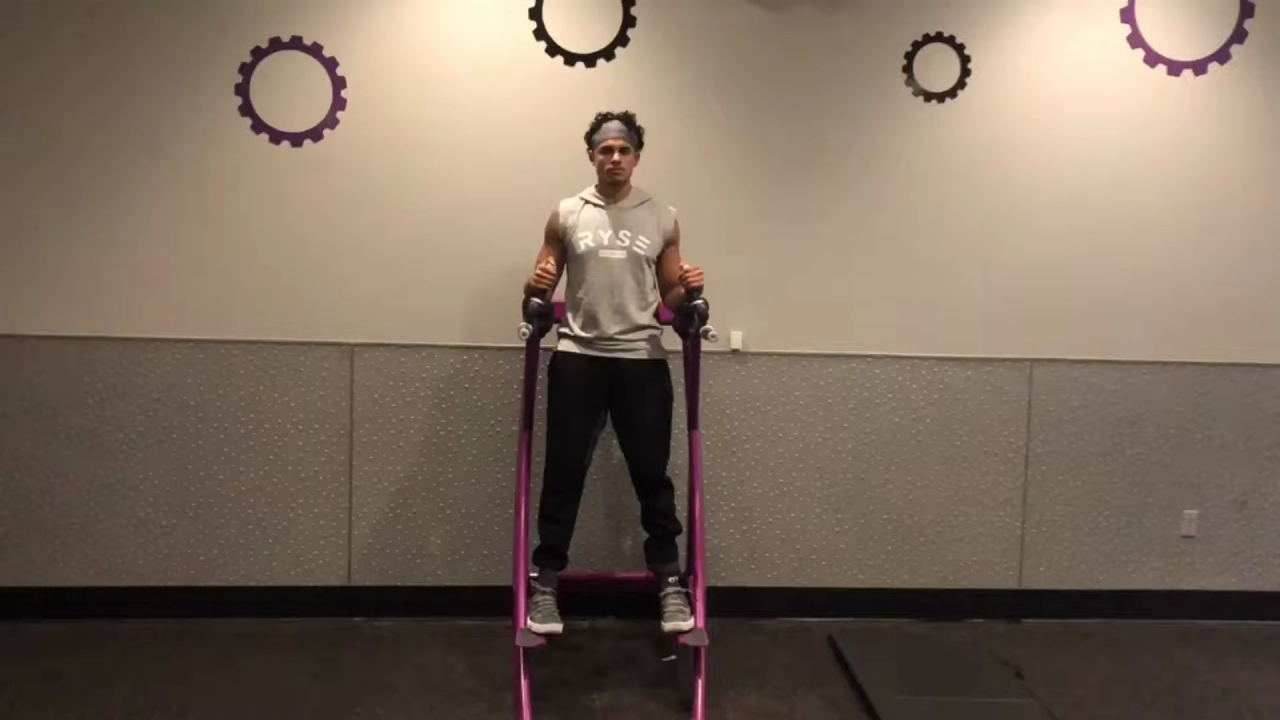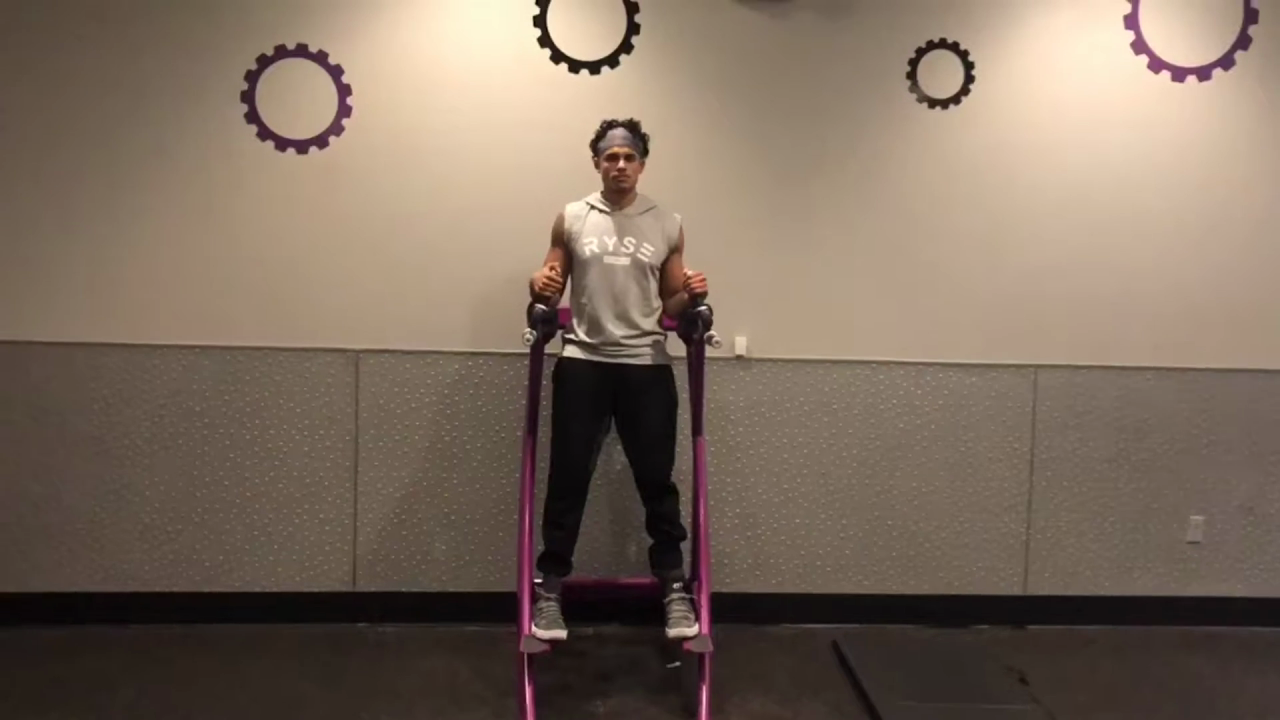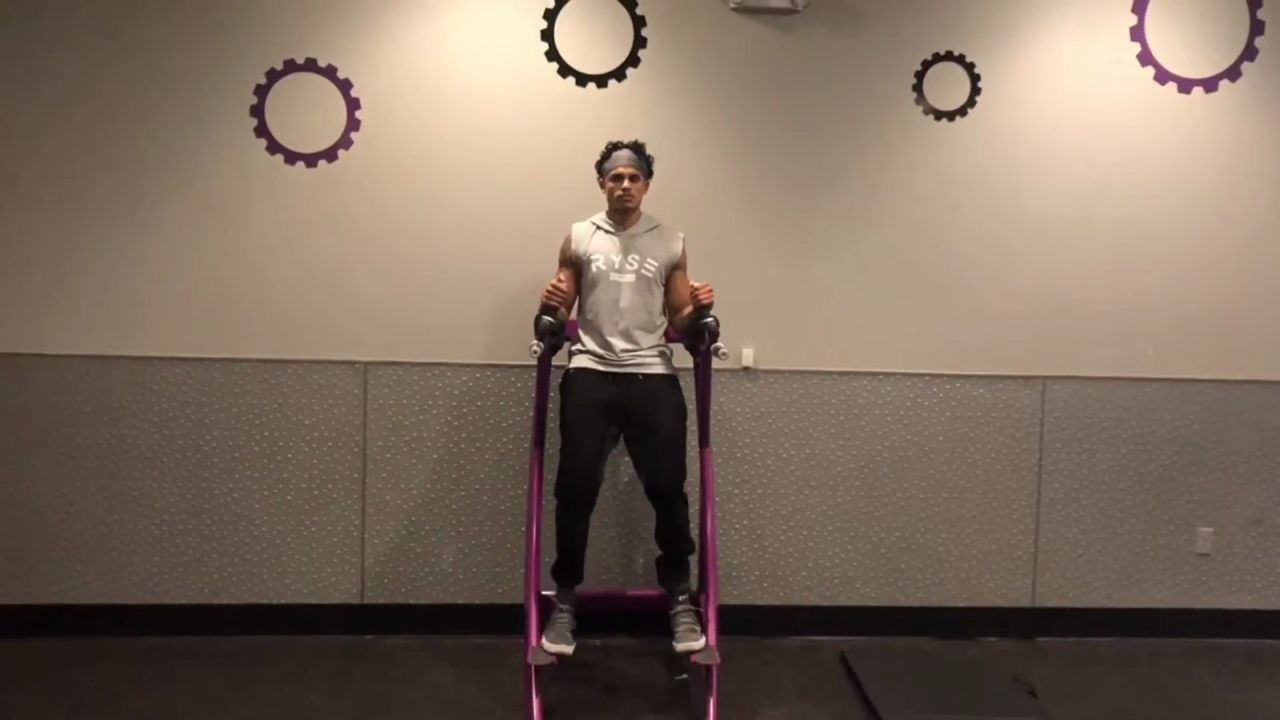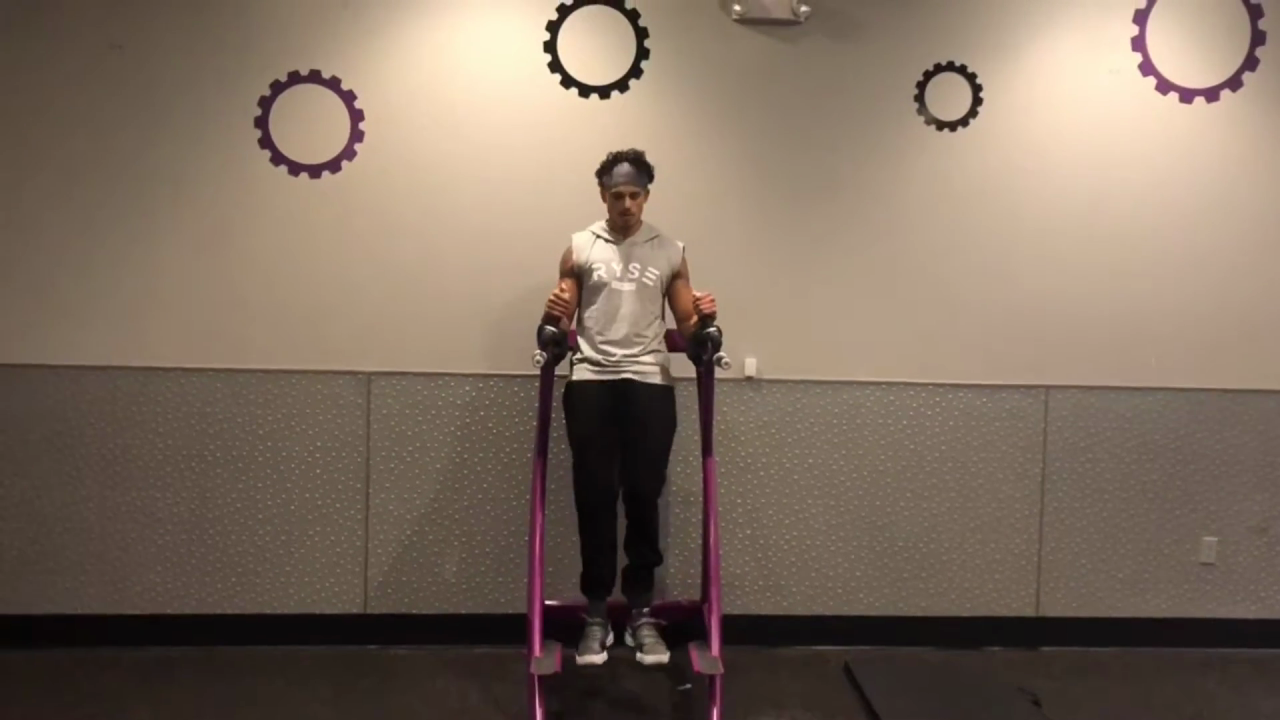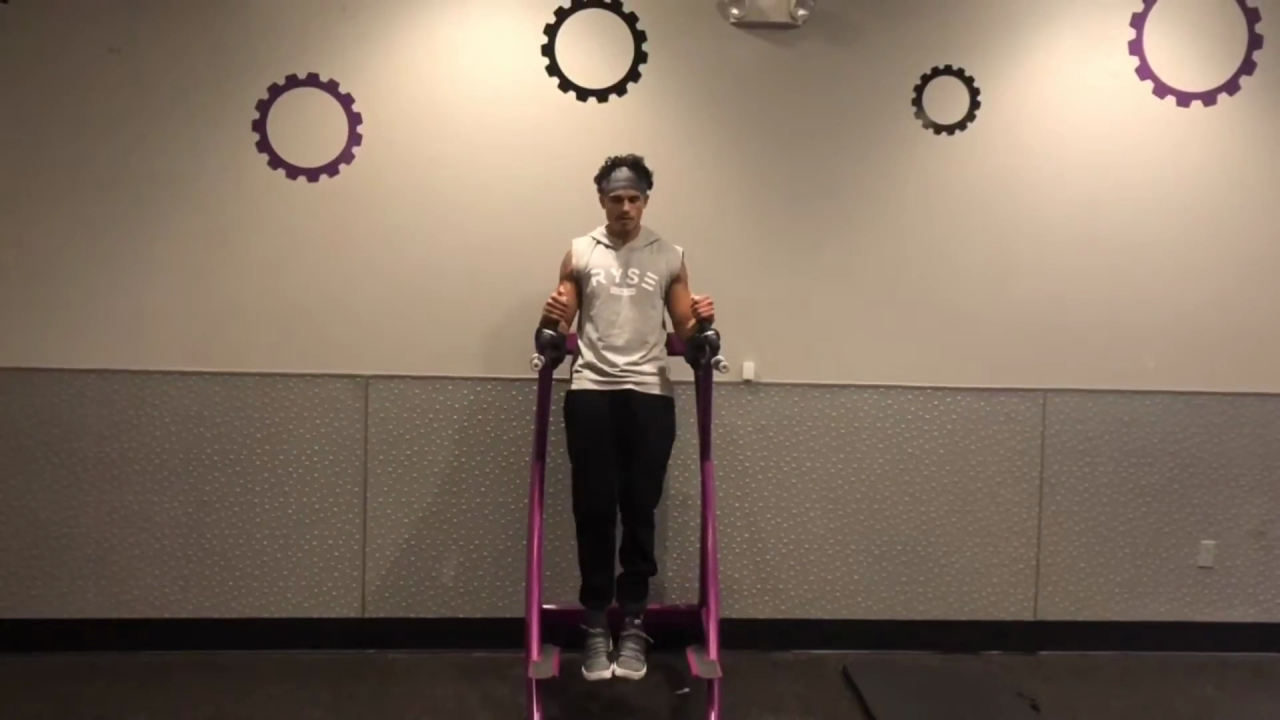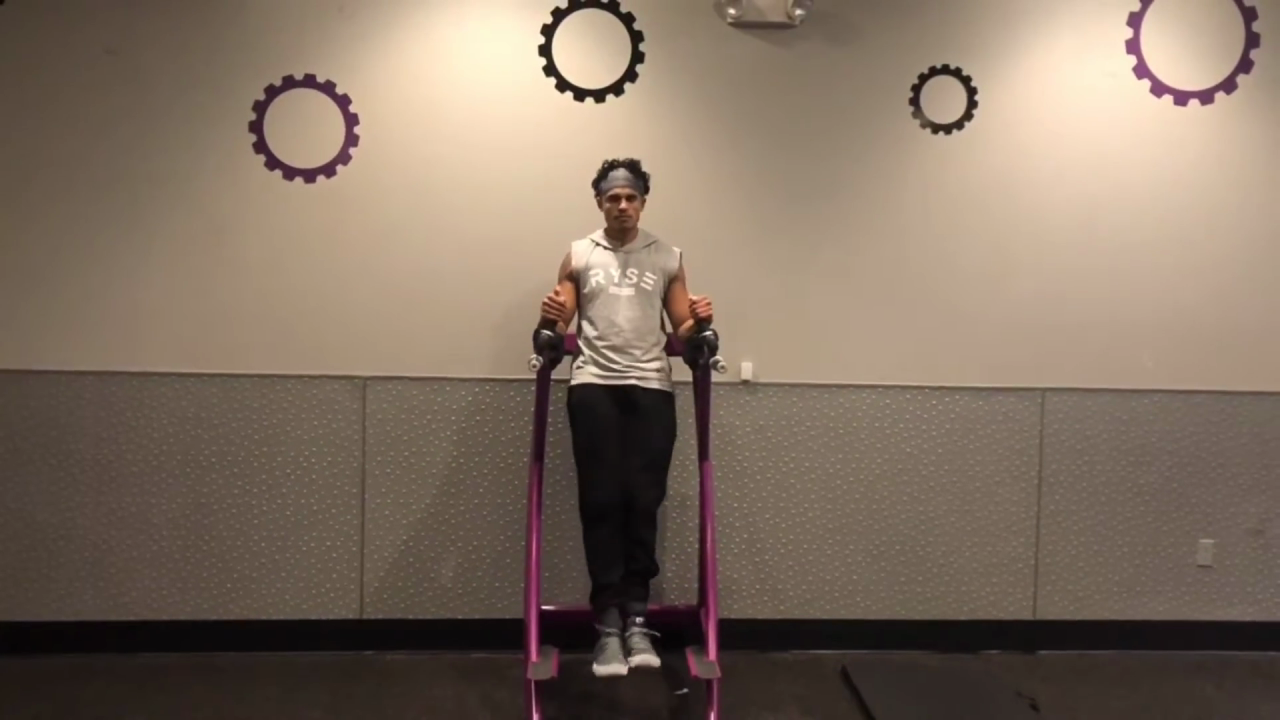
dt=0.4s
person 1, frame 1
left shoulder: (662, 218)
right shoulder: (566, 215)
left elbow: (670, 297)
right elbow: (543, 285)
left wrist: (689, 288)
right wrist: (535, 287)
left hip: (641, 359)
right hip: (578, 357)
left knee: (651, 474)
right knee: (563, 473)
left ankle: (670, 582)
right ankle: (545, 583)
person 1, frame 2
left shoulder: (668, 225)
right shoulder: (571, 219)
left elbow: (672, 304)
right elbow: (551, 287)
left wrist: (692, 294)
right wrist: (540, 287)
left hip: (646, 366)
right hip: (583, 363)
left knee: (656, 480)
right knee: (568, 478)
left ankle: (674, 587)
right ankle: (550, 588)
person 1, frame 3
left shoulder: (671, 243)
right shoulder: (578, 239)
left elbow: (677, 319)
right elbow: (561, 311)
left wrist: (699, 308)
right wrist: (551, 304)
left hip: (652, 374)
right hip: (590, 372)
left knee: (667, 486)
right knee: (576, 485)
left ankle: (679, 599)
right ankle: (564, 600)
person 1, frame 4
left shoulder: (670, 252)
right shoulder: (579, 248)
left elbow: (685, 327)
right elbow: (561, 323)
left wrist: (704, 316)
right wrist: (552, 315)
left hip: (649, 382)
right hip: (591, 382)
left knee: (642, 497)
right knee: (595, 498)
left ankle: (641, 611)
right ankle: (596, 611)
person 1, frame 5
left shoulder: (670, 257)
right shoulder: (579, 254)
left elbow: (683, 331)
right elbow: (560, 330)
left wrist: (702, 320)
right wrist: (551, 319)
left hip: (650, 393)
right hip: (591, 392)
left knee: (639, 509)
right knee: (594, 510)
left ankle: (633, 623)
right ankle: (596, 625)
person 1, frame 6
left shoulder: (668, 257)
right shoulder: (578, 255)
left elbow: (682, 332)
right elbow: (558, 328)
left wrist: (699, 322)
right wrist: (551, 319)
left hip: (650, 386)
right hip: (593, 384)
left knee: (642, 501)
right knee: (601, 501)
left ankle: (635, 617)
right ankle: (609, 621)
